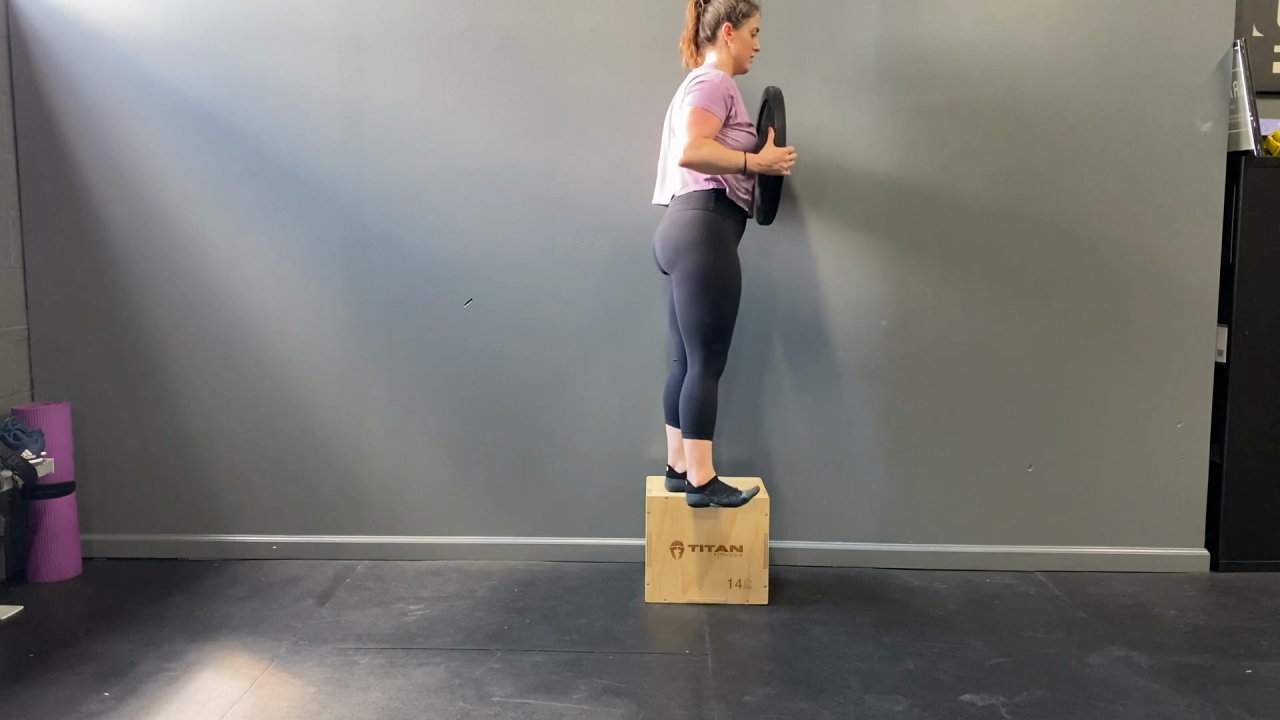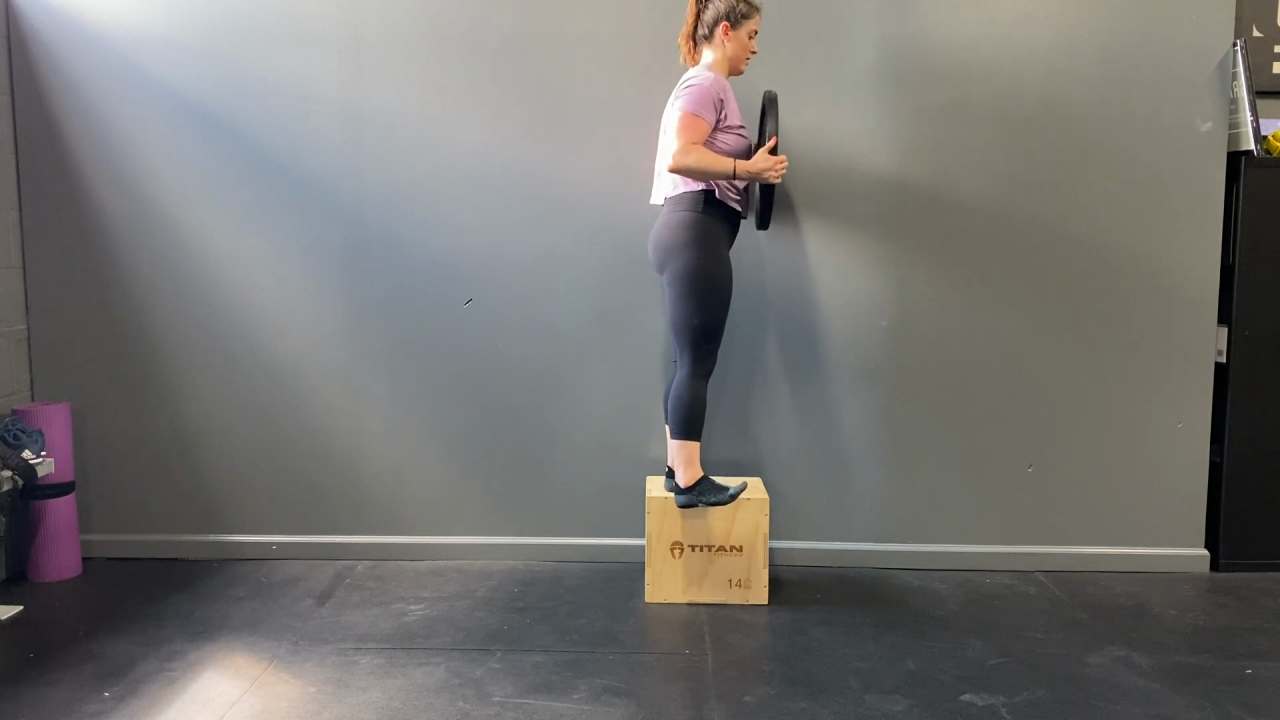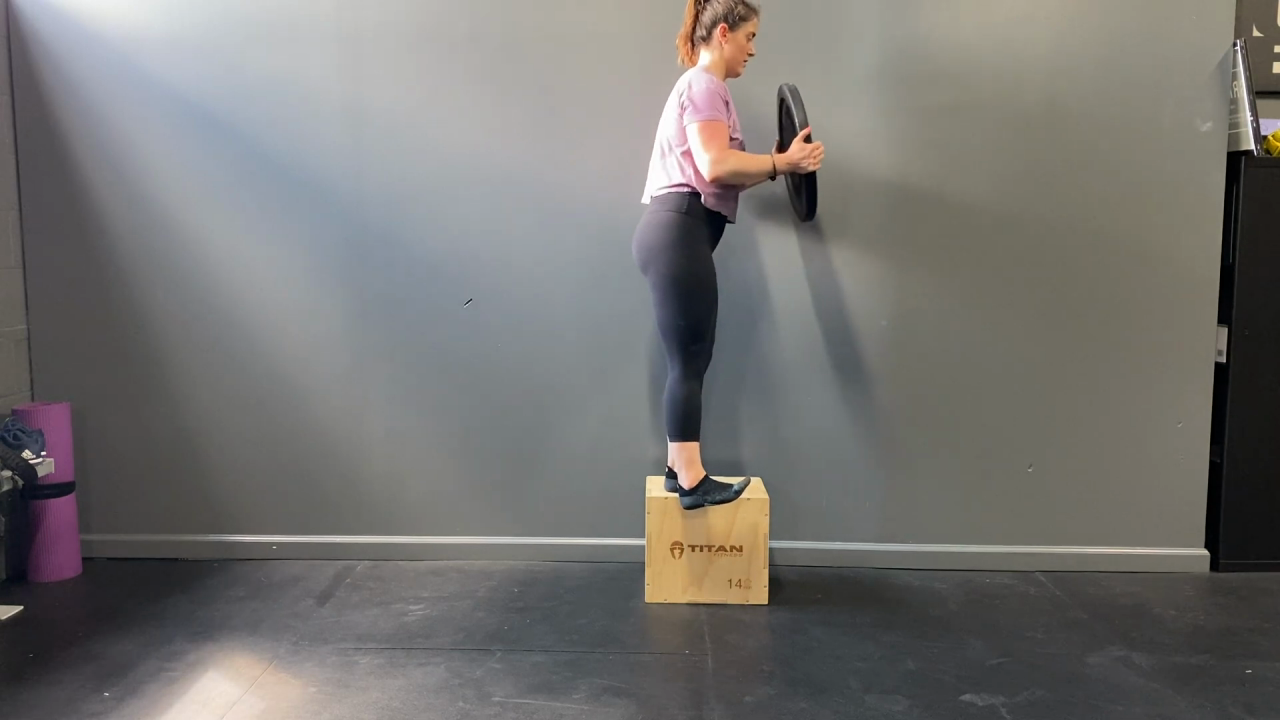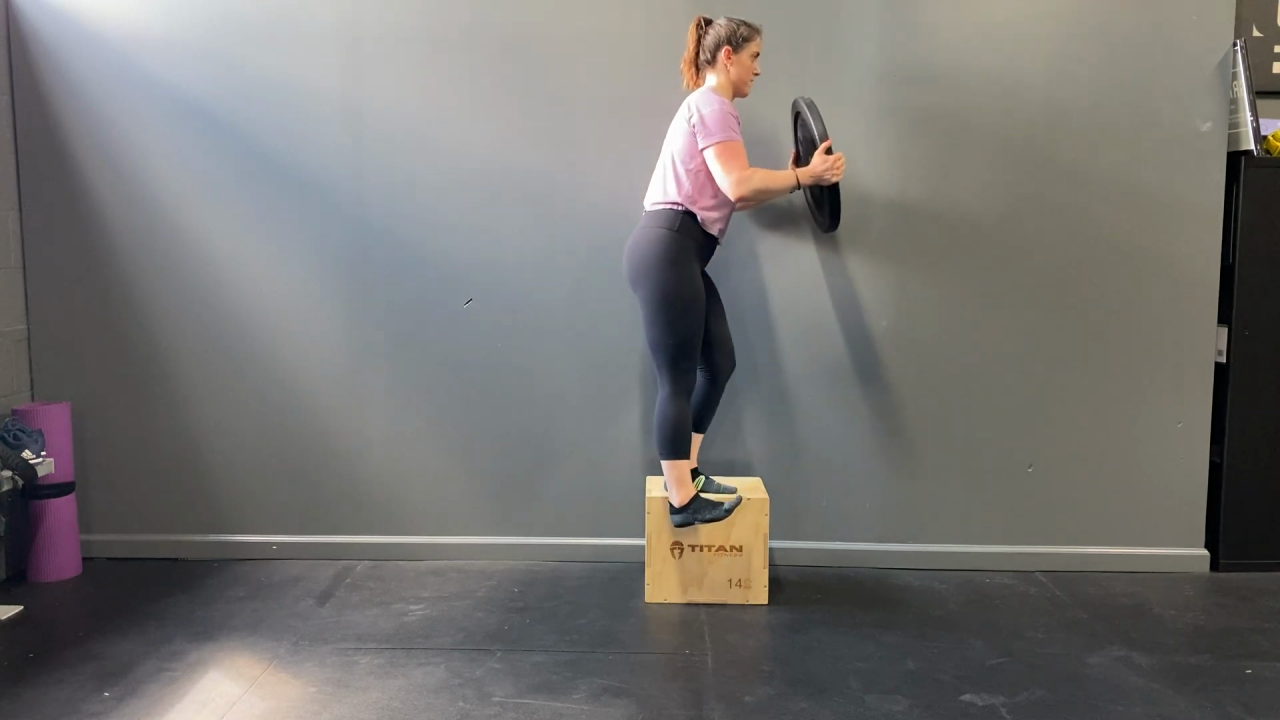
dt=0.5s
person 1, frame 1
left shoulder: (702, 84)
right shoulder: (713, 83)
right elbow: (689, 151)
left wrist: (759, 160)
right wrist: (757, 162)
left hip: (687, 229)
right hip: (703, 231)
left knee: (688, 360)
right knee: (707, 362)
left ankle: (679, 467)
right ankle: (702, 480)
person 1, frame 2
left shoulder: (707, 86)
right shoulder: (705, 84)
right elbow: (680, 156)
left wrist: (753, 168)
right wrist: (747, 169)
left hip: (689, 231)
right hip: (695, 232)
left knee: (689, 361)
right knee: (697, 363)
left ankle: (679, 469)
right ankle: (690, 481)
person 1, frame 3
left shoulder: (701, 87)
right shoulder: (704, 86)
left elbow: (719, 176)
right elbow: (714, 166)
left wrist: (775, 165)
right wrist: (782, 162)
left hip: (679, 234)
right hip: (678, 234)
left knee: (691, 361)
right knee: (688, 363)
left ankle: (679, 468)
right ankle: (692, 481)
person 1, frame 4
left shoulder: (706, 107)
right shoulder: (712, 107)
left elbow: (733, 193)
right elbow: (739, 185)
left wrist: (790, 179)
right wrist: (807, 175)
left hip: (676, 254)
right hip: (666, 253)
left knee: (718, 362)
right knee: (678, 381)
left ankle: (688, 472)
right ankle: (683, 501)
